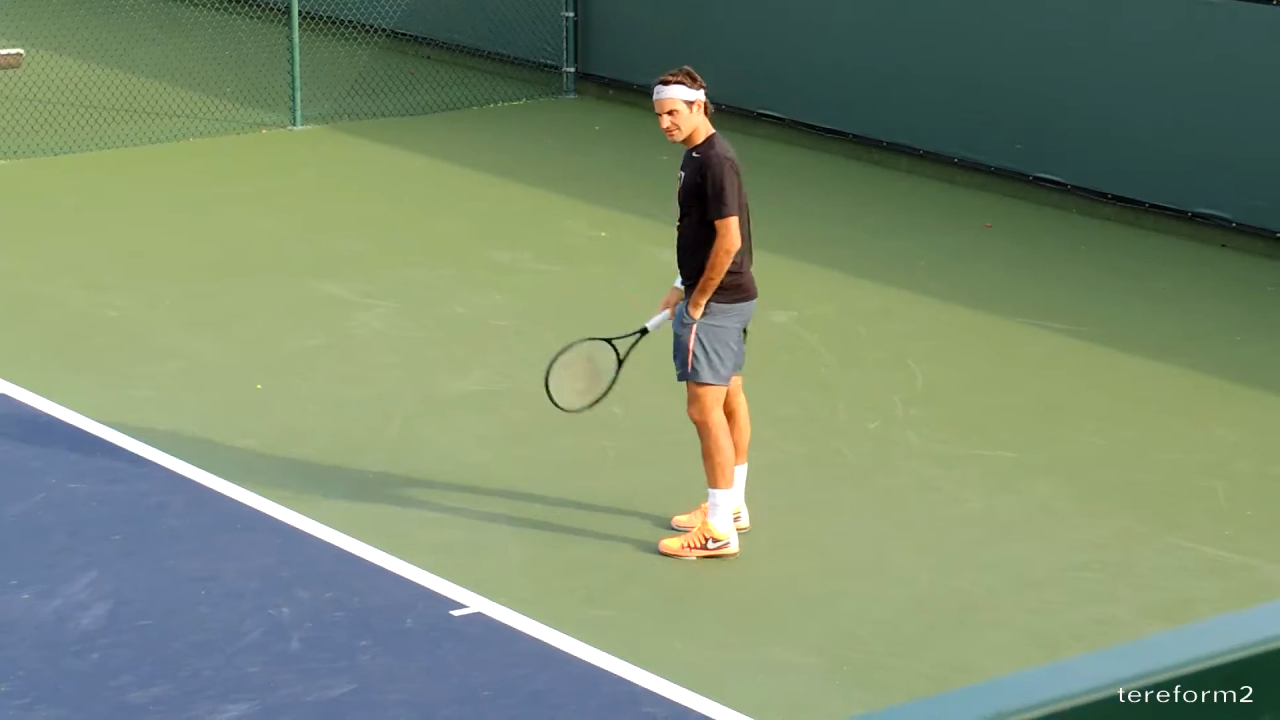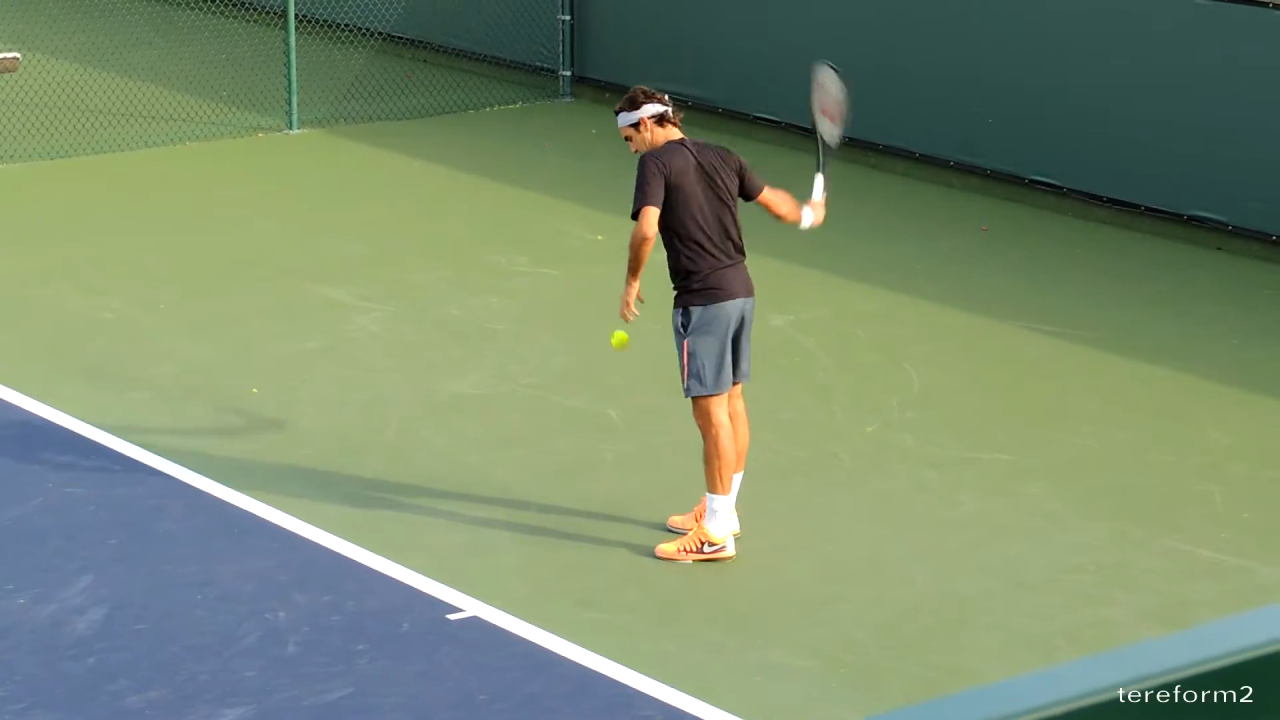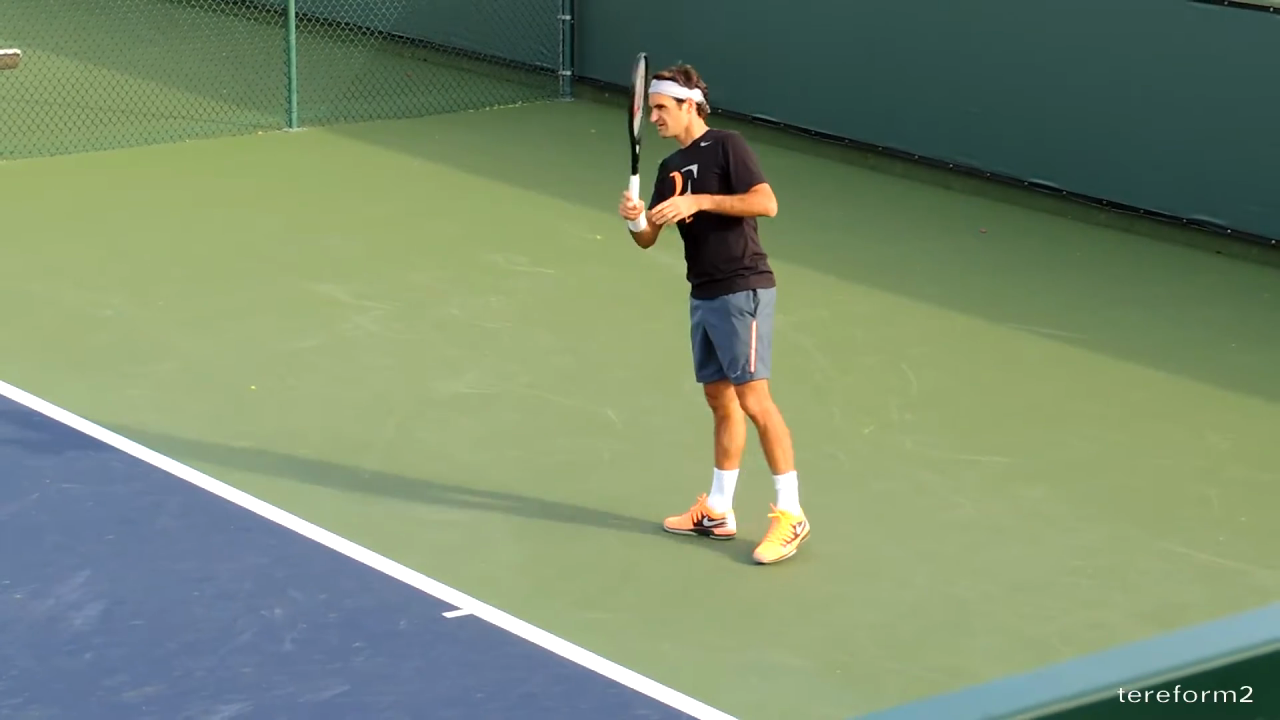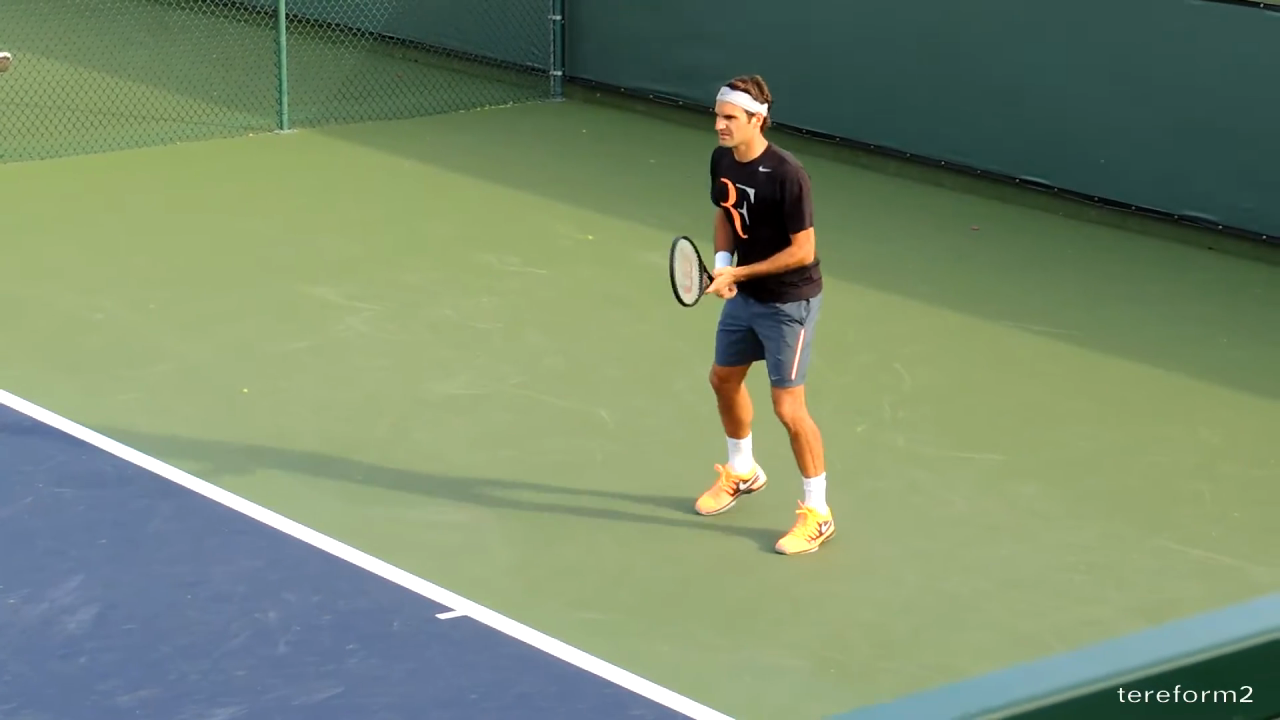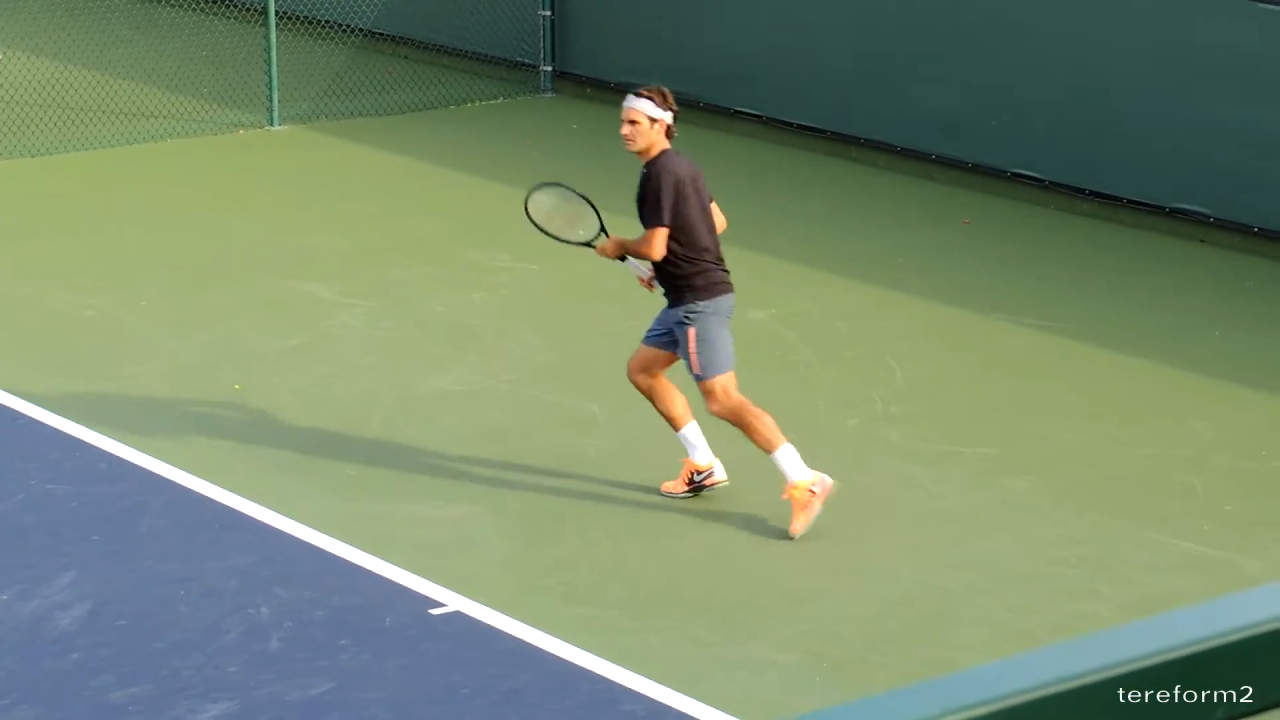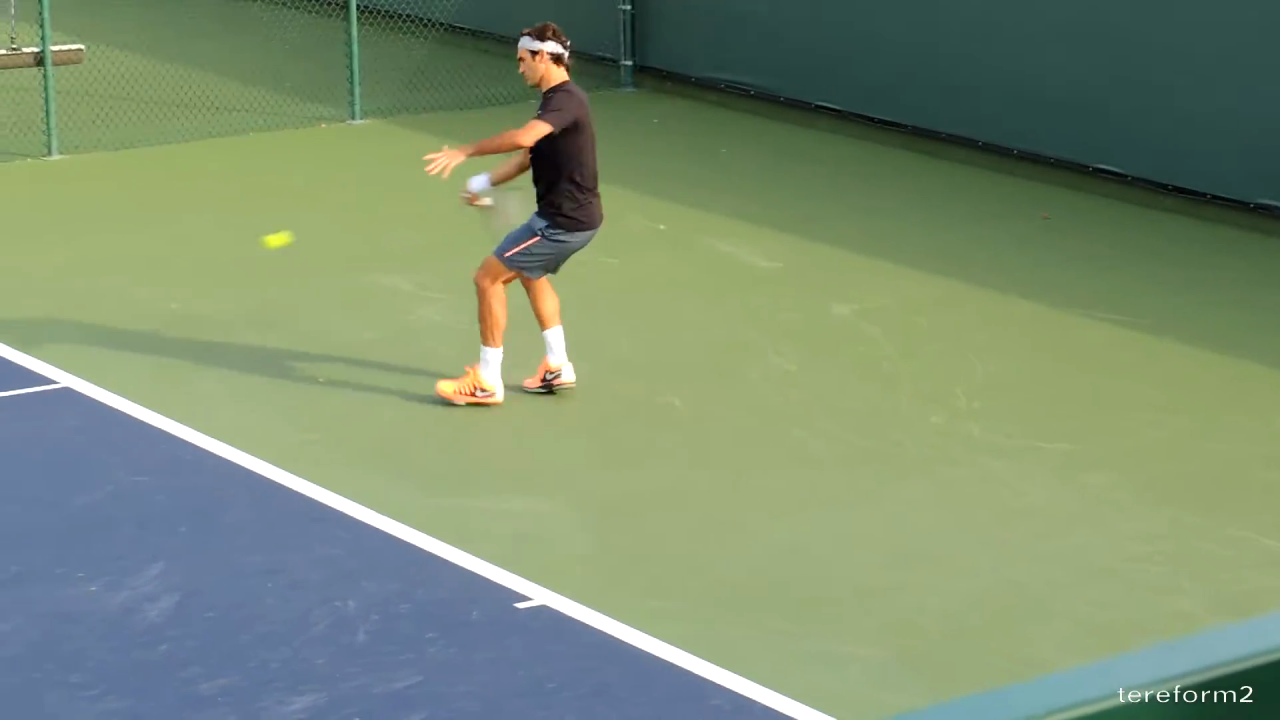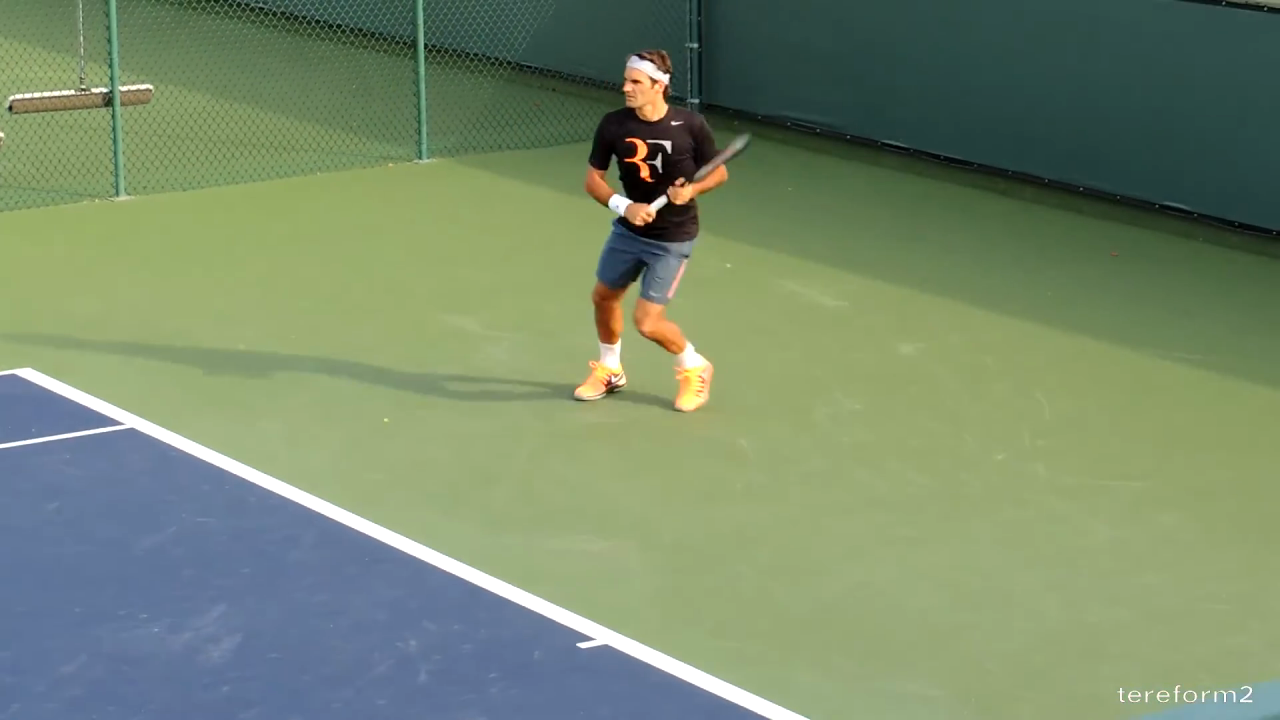
dt=0.7s
person 1, frame 1
left shoulder: (713, 161)
right shoulder: (704, 155)
left elbow: (729, 240)
left wrist: (698, 298)
right wrist: (680, 289)
left hip: (716, 302)
right hip: (732, 296)
left knee: (704, 409)
right knee: (729, 399)
left ankle: (719, 530)
right ankle: (731, 506)
person 1, frame 2
left shoulder: (655, 162)
right shoulder: (721, 158)
left elbow: (646, 228)
right elbow: (772, 200)
left wrist: (632, 282)
right wrist: (807, 214)
left hip: (703, 300)
right hip: (740, 291)
left knee: (710, 413)
right knee: (730, 403)
left ankle: (715, 533)
right ankle: (721, 511)
person 1, frame 3
left shoulder: (727, 145)
right shoulder: (670, 166)
left elbow: (766, 204)
right elbow: (649, 237)
left wrist: (700, 200)
right wrist: (636, 219)
left hip: (742, 293)
right hip: (703, 296)
left knee: (753, 401)
right knee: (720, 401)
left ankle: (791, 514)
right ankle: (717, 510)
person 1, frame 4
left shoulder: (787, 173)
right shoulder: (721, 160)
left elbow: (804, 250)
left wrist: (737, 273)
right wrist: (721, 262)
left hip: (790, 300)
right hip: (745, 295)
left knee: (788, 407)
right knee: (723, 380)
left ankle: (818, 513)
right ankle: (742, 472)
person 1, frame 5
left shoulder: (658, 173)
right shoulder: (679, 166)
left elbow: (653, 249)
right elbow: (717, 223)
left wrist: (616, 247)
left hip: (700, 300)
right hip: (685, 299)
left knee: (724, 399)
right knee: (641, 370)
left ankle: (808, 481)
right ankle: (703, 465)
person 1, frame 6
left shoulder: (563, 99)
right shoulder: (560, 99)
left elbow: (525, 137)
right elbow: (530, 156)
left wrist: (464, 152)
right wrist: (486, 181)
left hip: (563, 222)
right hip: (580, 218)
left knee: (487, 278)
right knee: (533, 275)
left ankle: (486, 382)
right ankle: (556, 367)
person 1, frame 7
left shoulder: (691, 124)
right shoulder: (613, 124)
left elbow: (720, 172)
right elbow: (592, 179)
left wrist: (692, 191)
right wrist: (620, 205)
left hip: (674, 239)
right hip: (629, 231)
left knee: (649, 324)
right knee: (602, 299)
left ankle: (696, 368)
right ankle: (609, 370)
